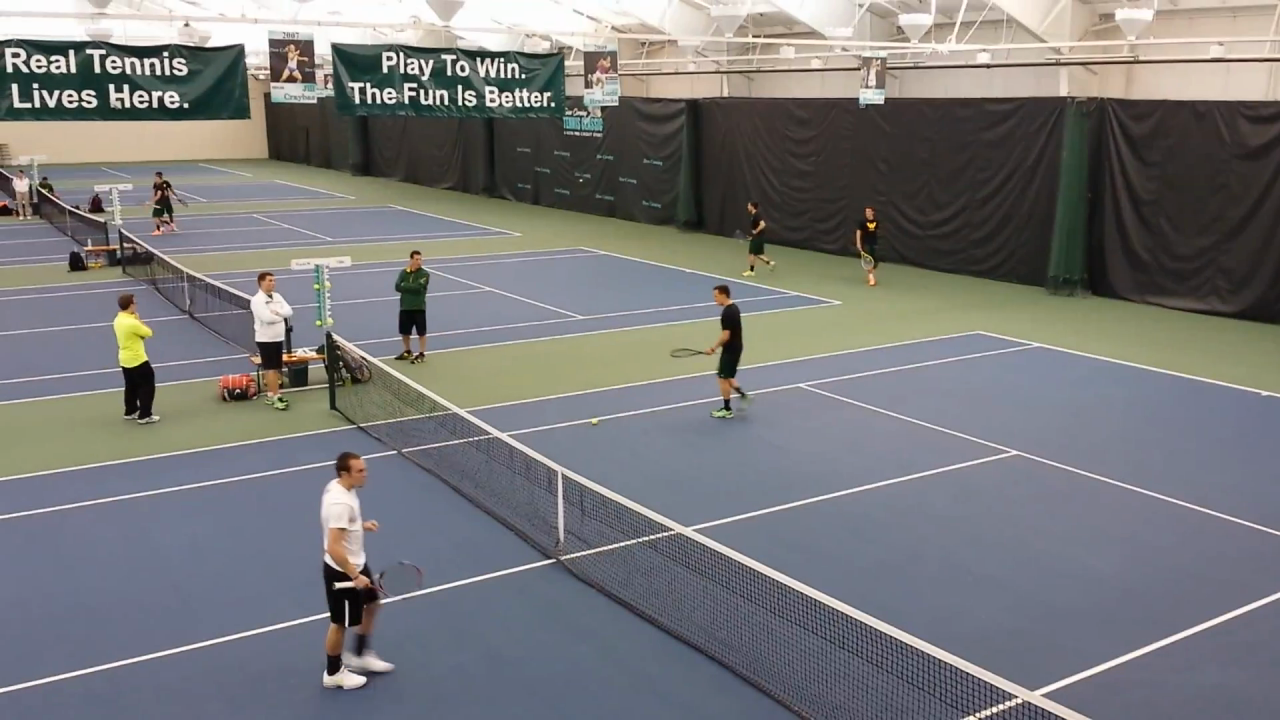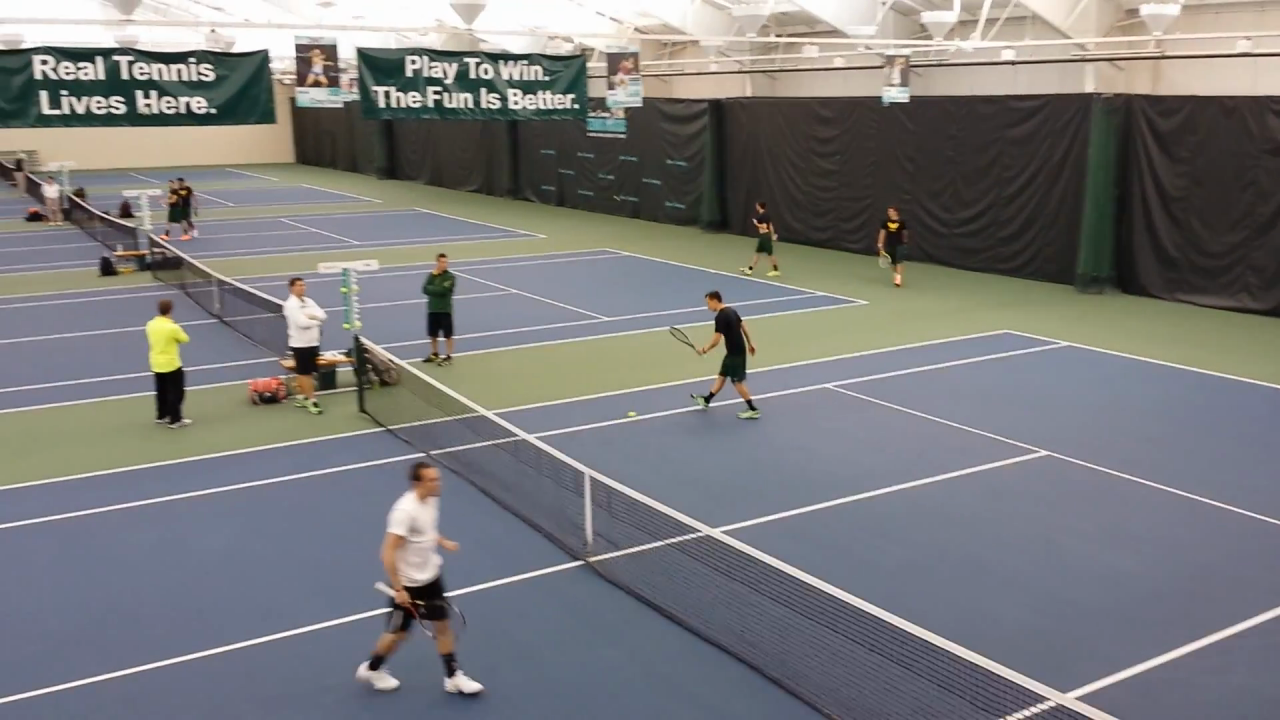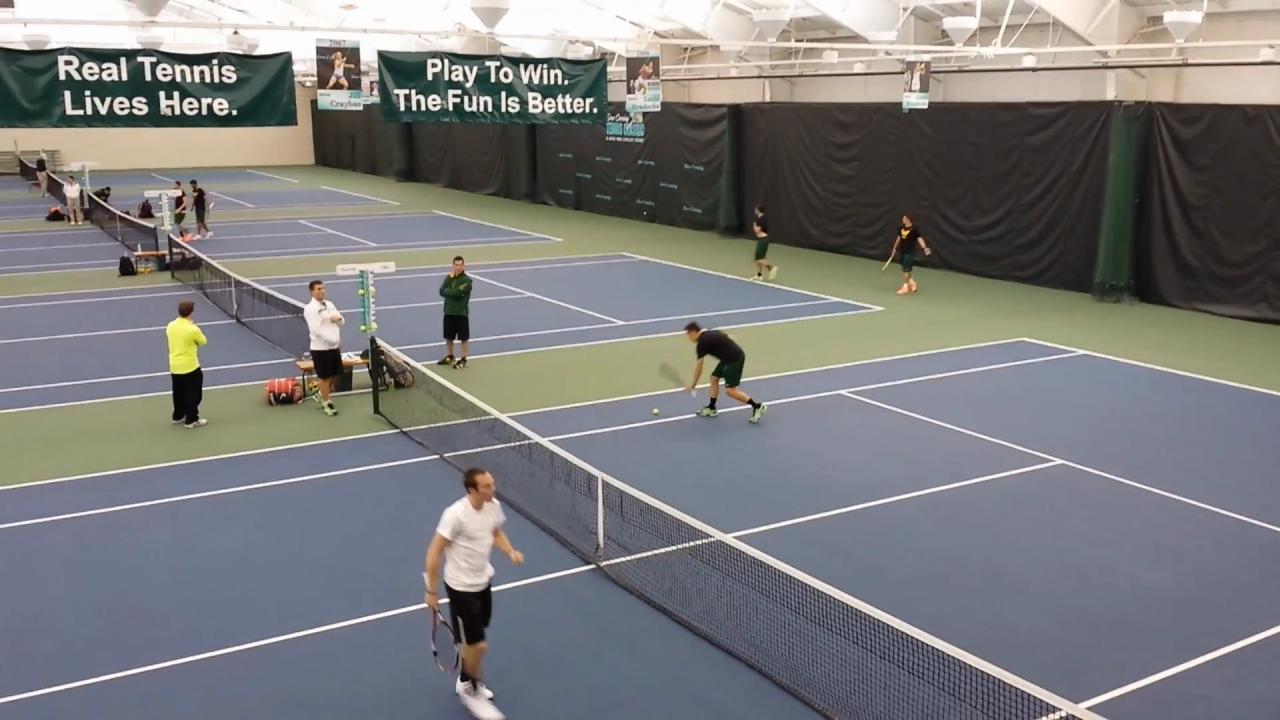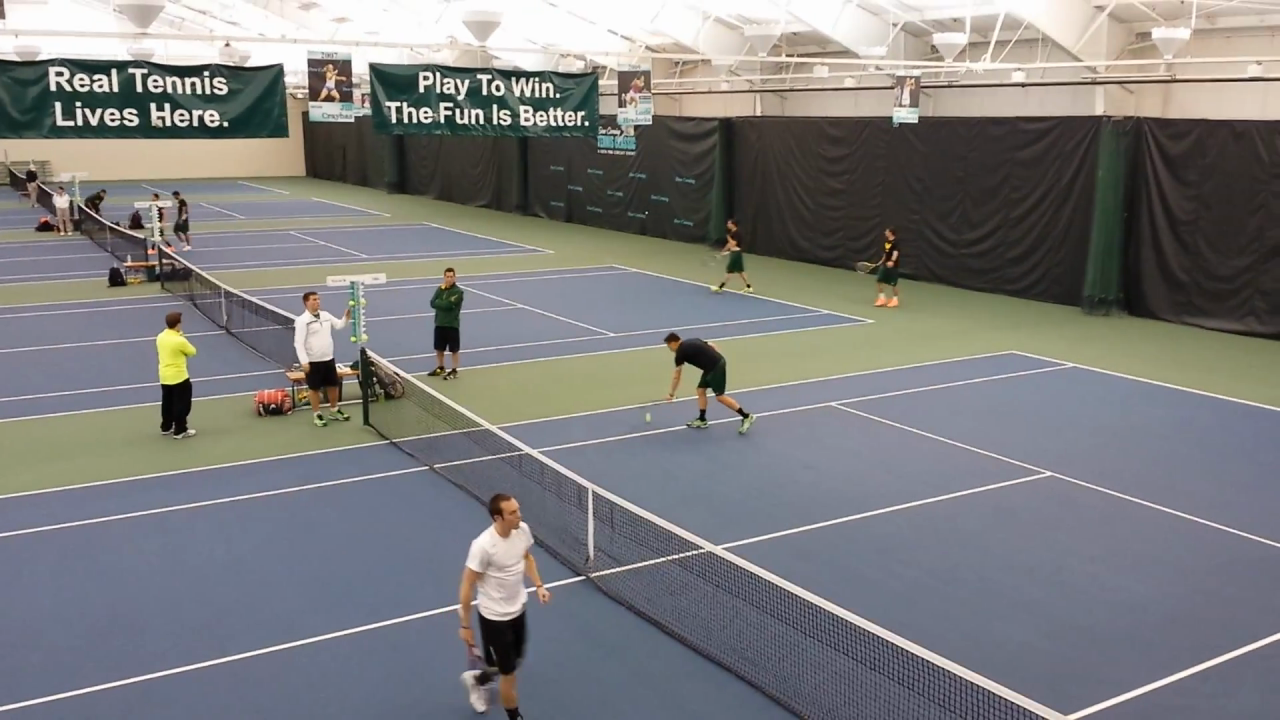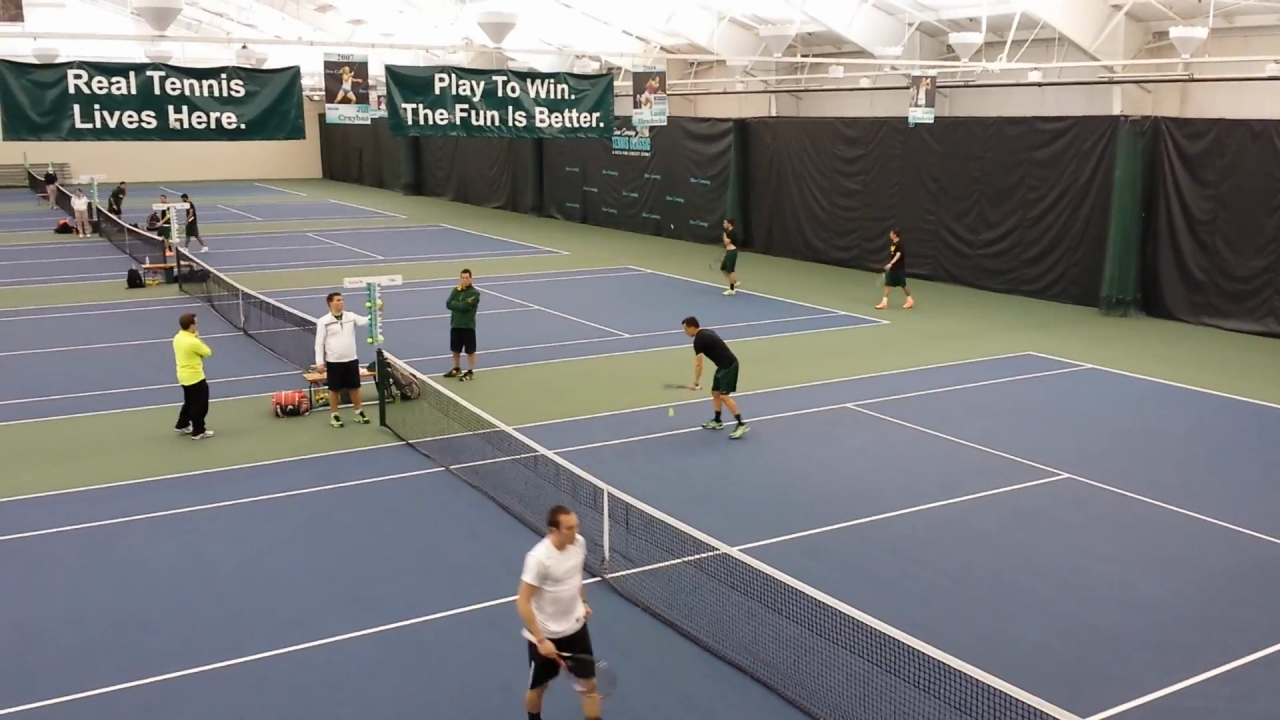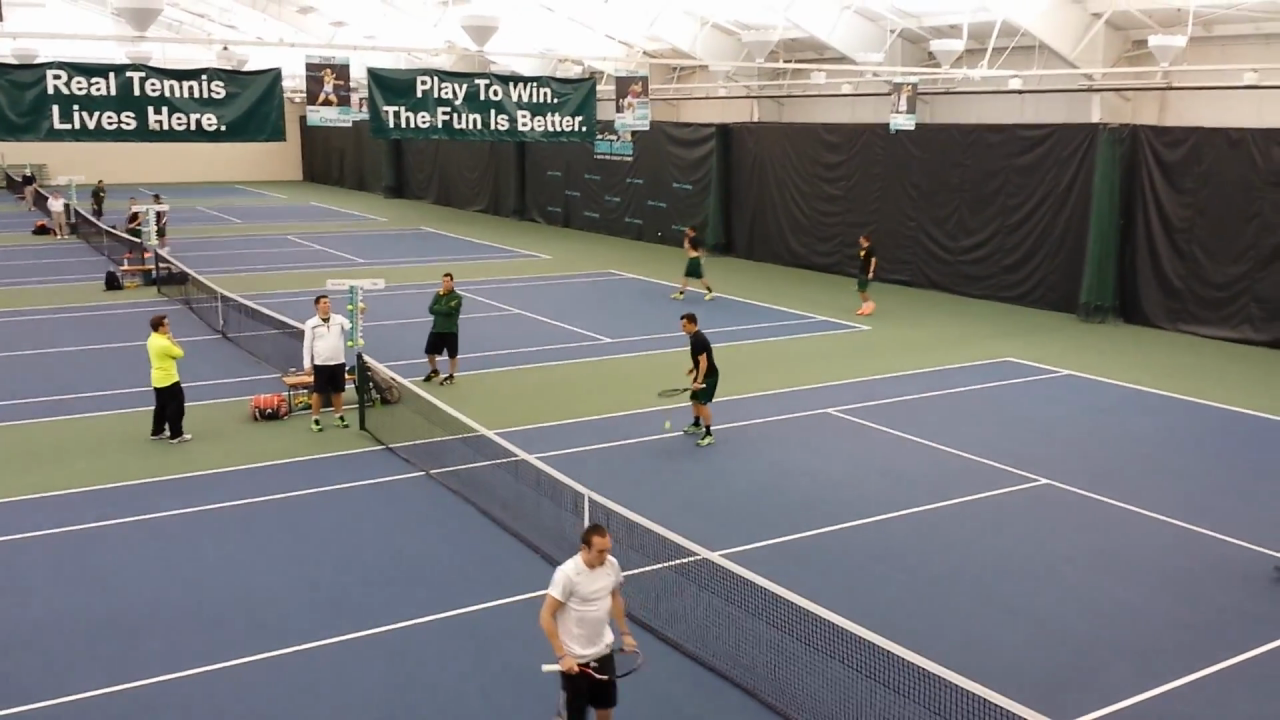
dt=0.3s
person 1, frame 1
left shoulder: (339, 487)
right shoulder: (340, 502)
right elbow: (333, 547)
left wrist: (360, 525)
right wrist: (356, 576)
left hip: (354, 563)
right hip: (341, 570)
left knee: (370, 604)
right knee: (340, 623)
left ankle: (360, 655)
right ankle: (333, 673)
person 1, frame 2
left shoulder: (432, 500)
right shoulder: (406, 511)
right elbow: (388, 553)
left wrist: (443, 542)
right wrist: (398, 589)
left hip: (431, 575)
right hip: (409, 582)
left knee: (443, 625)
right knee: (398, 633)
left ankle: (453, 677)
right ankle: (371, 669)
person 1, frame 3
left shoulder: (493, 506)
right shoulder: (455, 515)
right elbow: (433, 553)
left wrist: (511, 552)
right wrist: (432, 591)
left hip: (483, 583)
right hip: (461, 589)
left knee: (470, 640)
right knee: (477, 645)
left ankle: (466, 682)
right ankle: (473, 693)
person 1, frame 4
left shoulder: (522, 530)
right shoulder: (483, 546)
right elbow: (466, 587)
left wrist: (538, 585)
right wrist: (465, 625)
left hip: (518, 610)
right hip: (494, 617)
left knee: (506, 662)
right knee: (509, 673)
left ankle: (476, 679)
person 1, frame 5
left shoulder: (578, 543)
right shoulder: (539, 558)
right elbow: (523, 602)
right wrist: (540, 639)
left hip: (576, 627)
right hip: (547, 634)
left knee: (589, 686)
right knee: (538, 688)
person 1, frame 6
left shoulder: (612, 565)
right shoulder: (567, 573)
right elbow: (545, 617)
left wrist: (626, 633)
right wrist: (562, 656)
left hip: (604, 651)
right hip: (576, 659)
